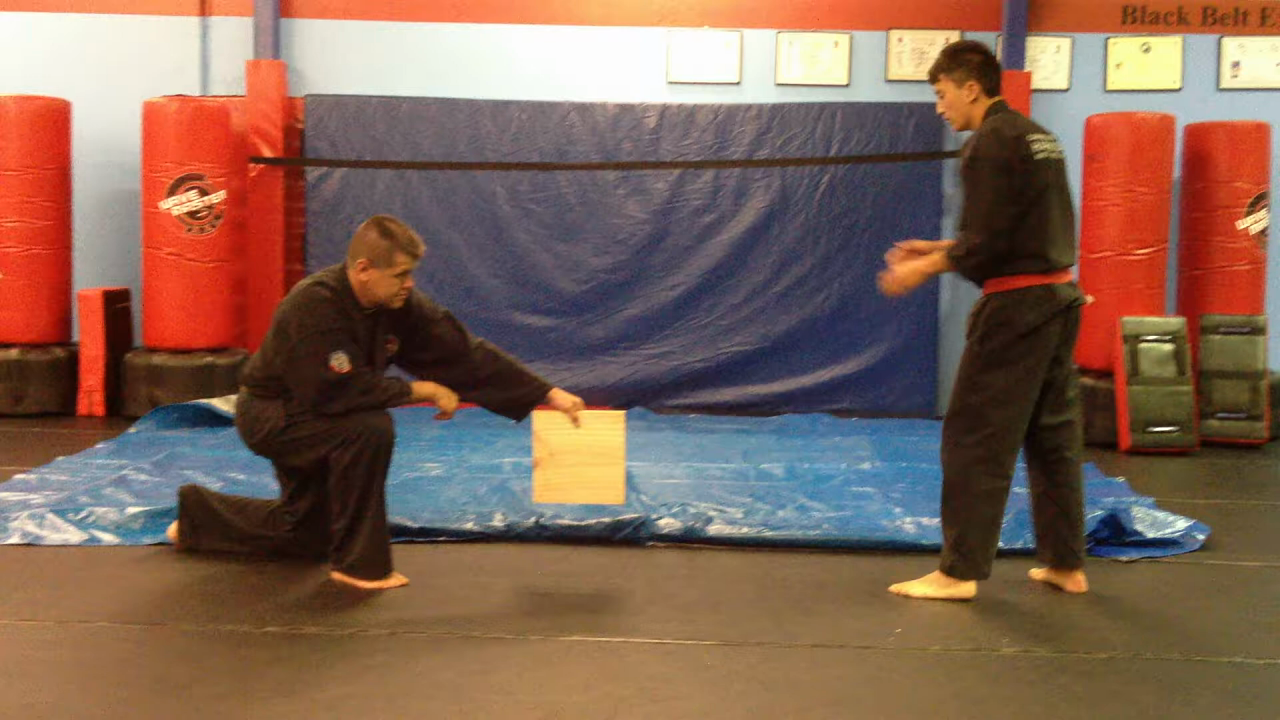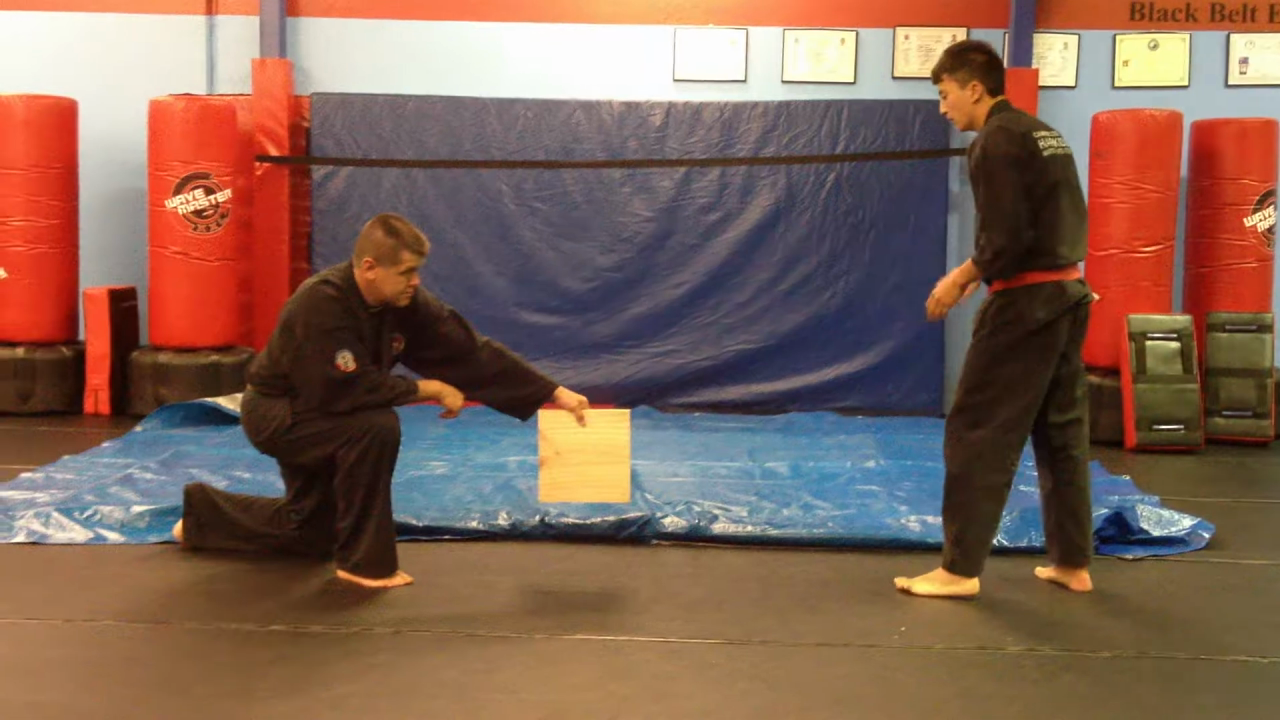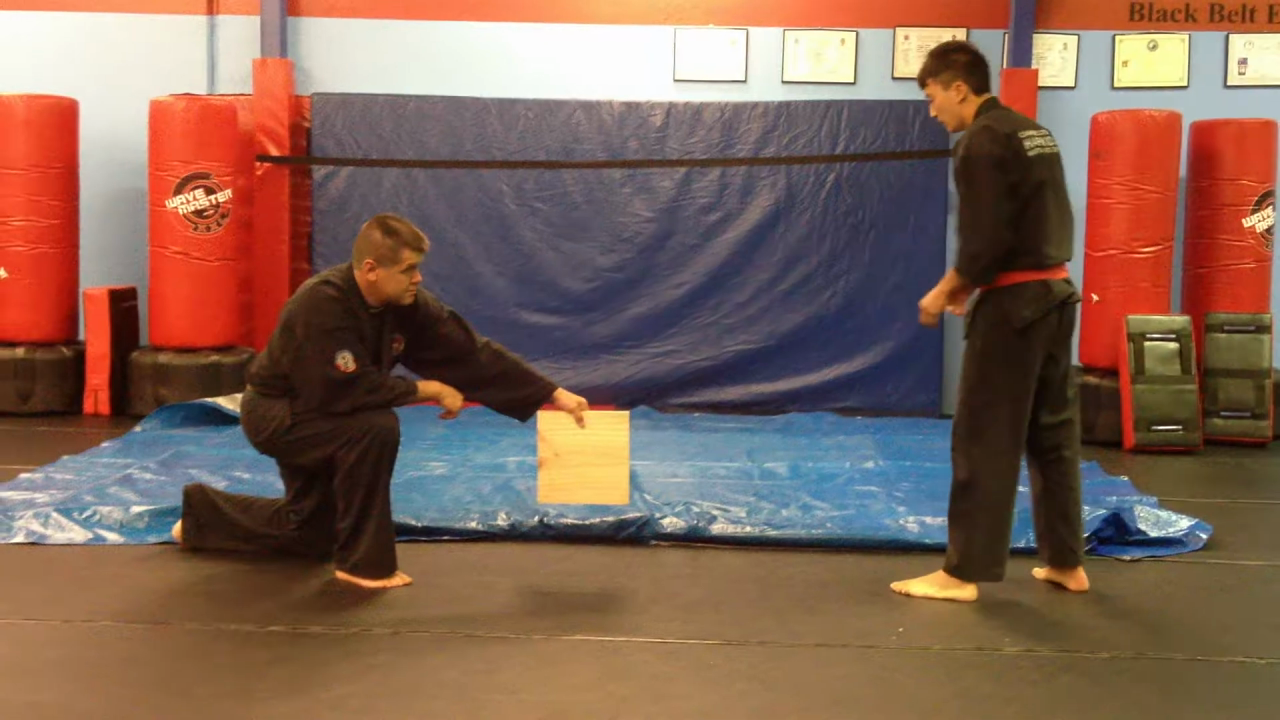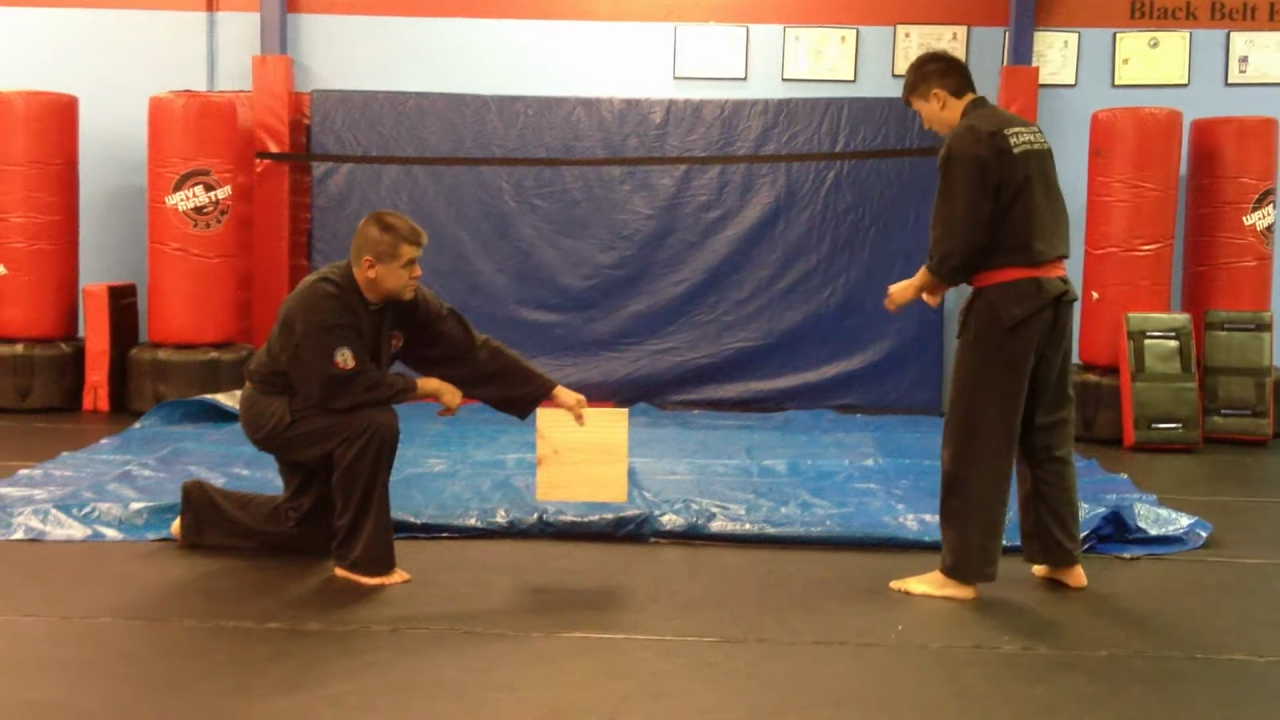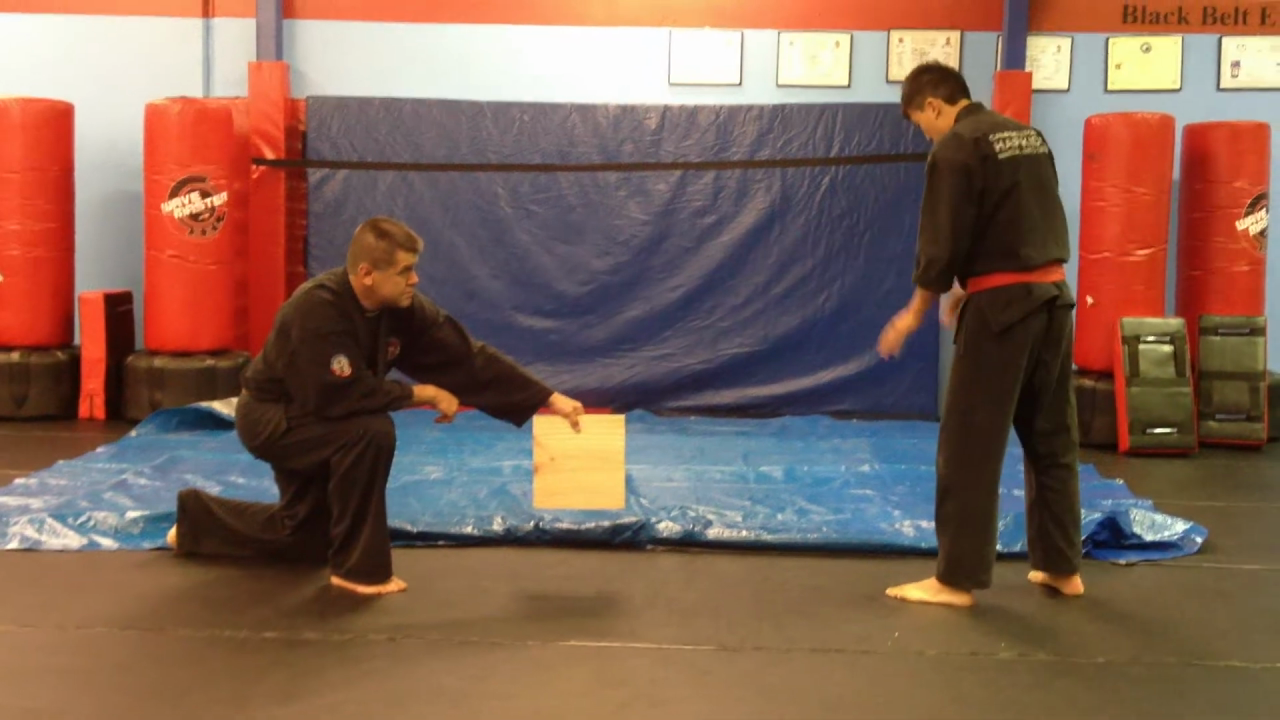
dt=0.2s
person 1, frame 1
left shoulder: (988, 144)
right shoulder: (1037, 136)
left elbow: (983, 242)
left wrist: (923, 269)
right wrist: (937, 250)
left hip: (1018, 304)
right hip: (1058, 296)
left knee: (974, 436)
right knee: (1055, 436)
left ankle: (960, 569)
right ankle: (1066, 564)
person 1, frame 2
left shoulder: (995, 143)
right shoulder: (1043, 133)
left elbow: (1005, 241)
left wrist: (958, 280)
right wrist: (974, 274)
left hip: (1027, 301)
right hip: (1066, 293)
left knee: (978, 430)
right knee: (1062, 434)
left ankle: (960, 567)
right ankle: (1072, 562)
person 1, frame 3
left shoulder: (981, 142)
right shoulder: (1033, 133)
left elbow: (985, 240)
left wrist: (945, 290)
right wrist: (966, 282)
left hip: (1013, 302)
right hip: (1055, 292)
left knee: (984, 439)
right knee: (1053, 433)
left ankle: (964, 573)
right ankle: (1066, 561)
person 1, frame 4
left shoulder: (966, 141)
right shoulder: (1026, 131)
left elbow: (956, 238)
left wrist: (918, 284)
right wrist: (949, 276)
left hip: (1008, 299)
right hip: (1054, 290)
left knee: (975, 437)
right knee: (1048, 431)
left ankle: (962, 571)
right ankle: (1062, 558)
person 1, frame 5
left shoulder: (954, 149)
right shoulder: (1030, 137)
left elbow: (942, 247)
left wrist: (916, 311)
left hip: (1002, 303)
right hip: (1052, 295)
left knee: (969, 444)
right knee: (1052, 438)
left ankle: (957, 578)
right ankle: (1062, 566)
person 2, frame 1
left shoulder: (398, 304)
right shoulder: (314, 305)
left elbow: (464, 352)
right elbow: (343, 391)
left wrist: (547, 393)
right wrist: (423, 390)
left hip: (311, 412)
right hip: (270, 413)
left knee: (308, 533)
right knee: (369, 428)
left ankle: (196, 513)
right ankle: (357, 561)
person 2, frame 2
left shoulder: (404, 302)
right shoulder: (321, 304)
left elbow: (470, 351)
right elbow: (349, 389)
left wrist: (553, 392)
right wrist: (429, 389)
left hip: (317, 411)
right hip: (276, 412)
left knee: (312, 532)
right knee: (376, 427)
left ankle: (202, 513)
right ankle: (363, 560)
person 2, frame 3
left shoulder: (405, 302)
right shoulder: (322, 305)
left elbow: (470, 352)
right elbow: (349, 391)
left wrist: (552, 393)
right wrist: (429, 390)
left hip: (316, 413)
right hip: (276, 412)
left knee: (312, 532)
right knee: (375, 429)
left ankle: (201, 514)
right ankle: (362, 561)
person 2, frame 4
left shoulder: (405, 299)
right shoulder: (321, 302)
left elbow: (469, 350)
right elbow: (349, 387)
left wrist: (551, 391)
right wrist: (428, 386)
left hip: (316, 409)
right hip: (275, 409)
left knee: (310, 529)
right knee: (374, 424)
left ankle: (200, 509)
right ankle: (360, 558)
person 2, frame 5
left shoulder: (401, 306)
right shoulder: (317, 309)
left elbow: (465, 357)
right elbow: (344, 394)
left wrist: (547, 398)
right wrist: (423, 393)
left hip: (311, 417)
right hip: (271, 416)
left knee: (307, 537)
right knee: (371, 432)
left ankle: (197, 517)
right ankle: (357, 567)
